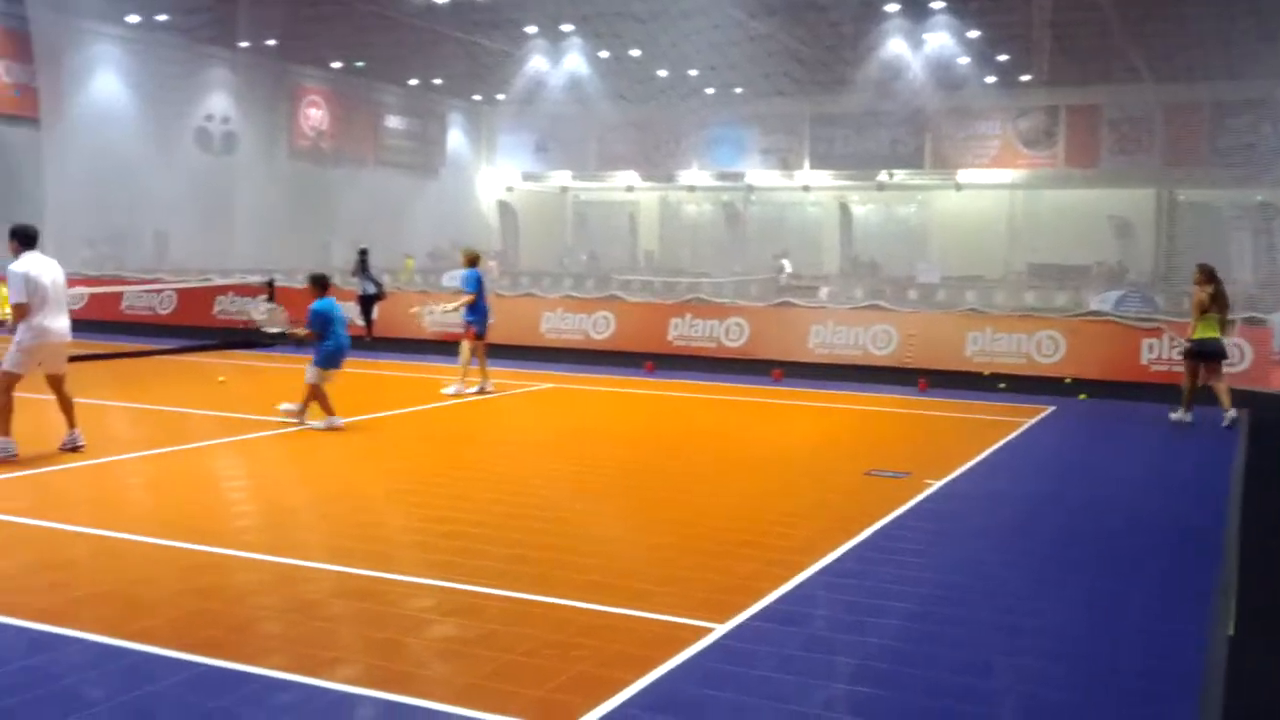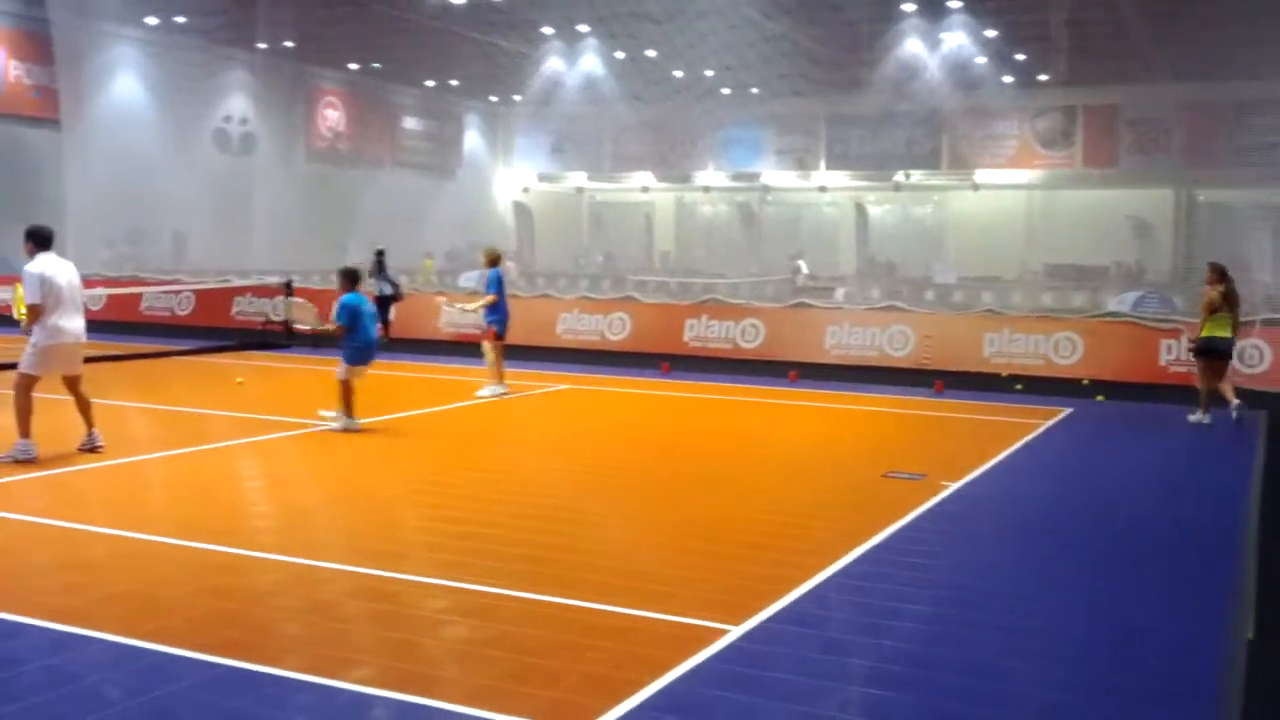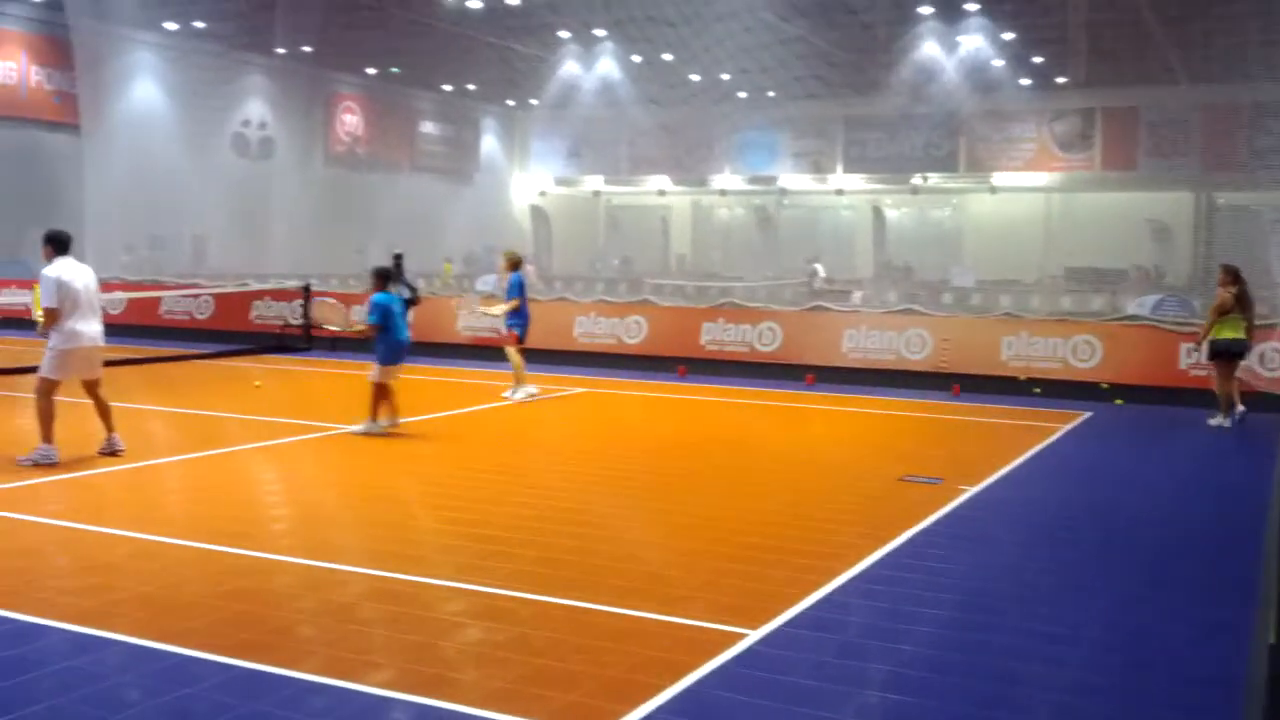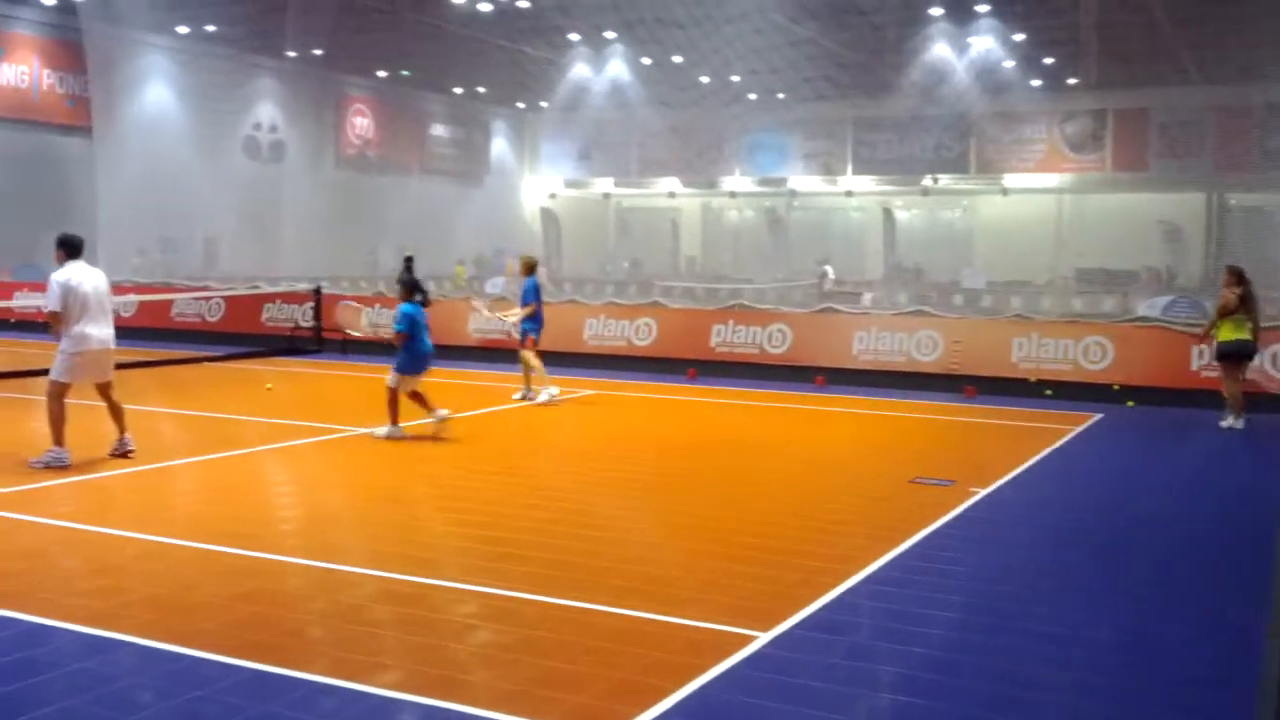
dt=0.1s
person 1, frame 1
right shoulder: (54, 264)
left elbow: (20, 310)
left hip: (33, 336)
right hip: (60, 334)
right knee: (59, 385)
right ankle: (74, 435)
person 1, frame 2
left shoulder: (33, 269)
right shoulder: (69, 266)
left elbow: (35, 310)
left wrist: (27, 325)
left hip: (49, 337)
right hip: (76, 335)
left knee: (22, 388)
right knee: (75, 386)
left ankle: (26, 445)
right ankle: (93, 436)
person 1, frame 3
left shoulder: (50, 273)
right shoulder: (87, 270)
left elbow: (51, 314)
left wrist: (43, 327)
left hip: (66, 342)
right hip: (93, 339)
left knee: (43, 392)
right knee: (94, 390)
left ankle: (47, 450)
right ankle: (113, 440)
person 1, frame 4
left shoulder: (59, 277)
right shoulder: (99, 275)
left elbow: (53, 316)
left wrist: (57, 329)
left hip: (76, 344)
right hip: (105, 342)
left knee: (55, 395)
right knee: (106, 392)
left ankle: (59, 452)
right ankle: (124, 440)
